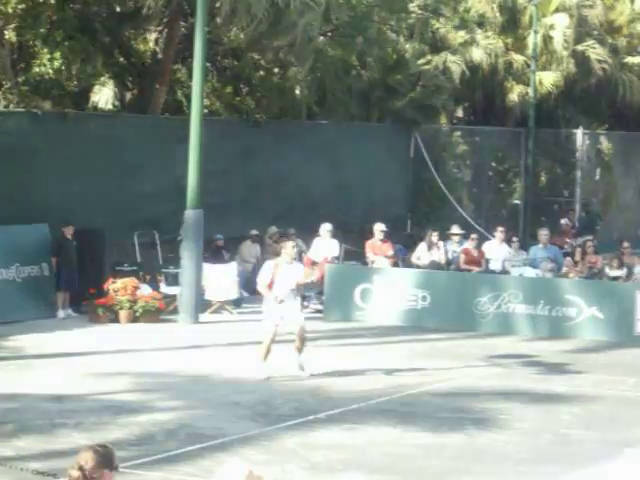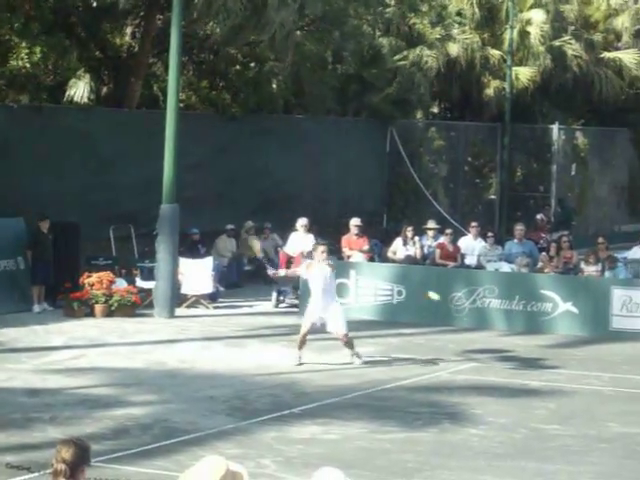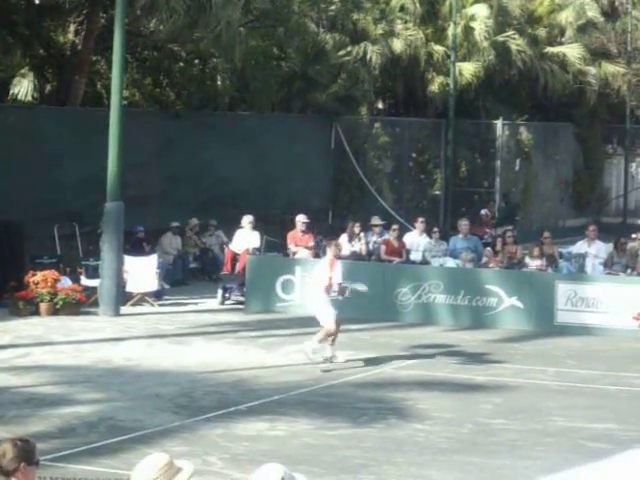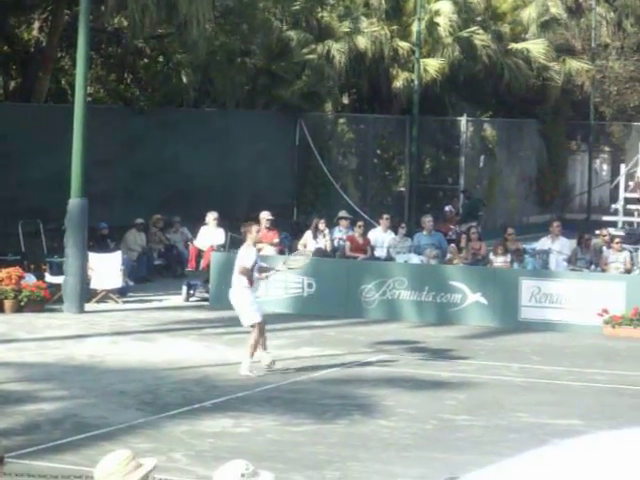
dt=0.7s
person 1, frame 1
left shoulder: (298, 267)
right shoulder: (271, 265)
left elbow: (298, 287)
right elbow: (261, 286)
left wrist: (300, 284)
right wrist: (272, 297)
left hip: (291, 304)
right hip: (273, 305)
left knee: (301, 334)
right knee: (271, 337)
left ankle: (299, 361)
right ankle: (262, 368)
person 1, frame 2
left shoulder: (328, 265)
right shoulder: (307, 265)
left elbow: (332, 267)
right elbow: (296, 272)
left wrist: (327, 264)
right wrist: (283, 272)
left hip: (332, 306)
right hip: (315, 305)
left knee: (343, 336)
right knee: (304, 331)
left ankle: (354, 353)
right ankle: (298, 355)
person 1, frame 3
left shoulder: (322, 263)
right shoulder: (336, 263)
right elbow: (338, 287)
right wrist: (342, 291)
left hip: (313, 298)
right hip: (318, 298)
left knee: (336, 323)
right knee: (332, 329)
left ankle: (329, 354)
right ankle: (311, 345)
person 1, frame 4
left shoulder: (251, 249)
right shoulder: (249, 250)
left elbow: (258, 268)
right elbow: (241, 270)
left wrist: (273, 269)
right wrist: (257, 276)
left hip: (248, 295)
right hip: (243, 294)
left knee: (260, 326)
right knee: (257, 330)
left ankle: (265, 357)
right ankle: (246, 365)
